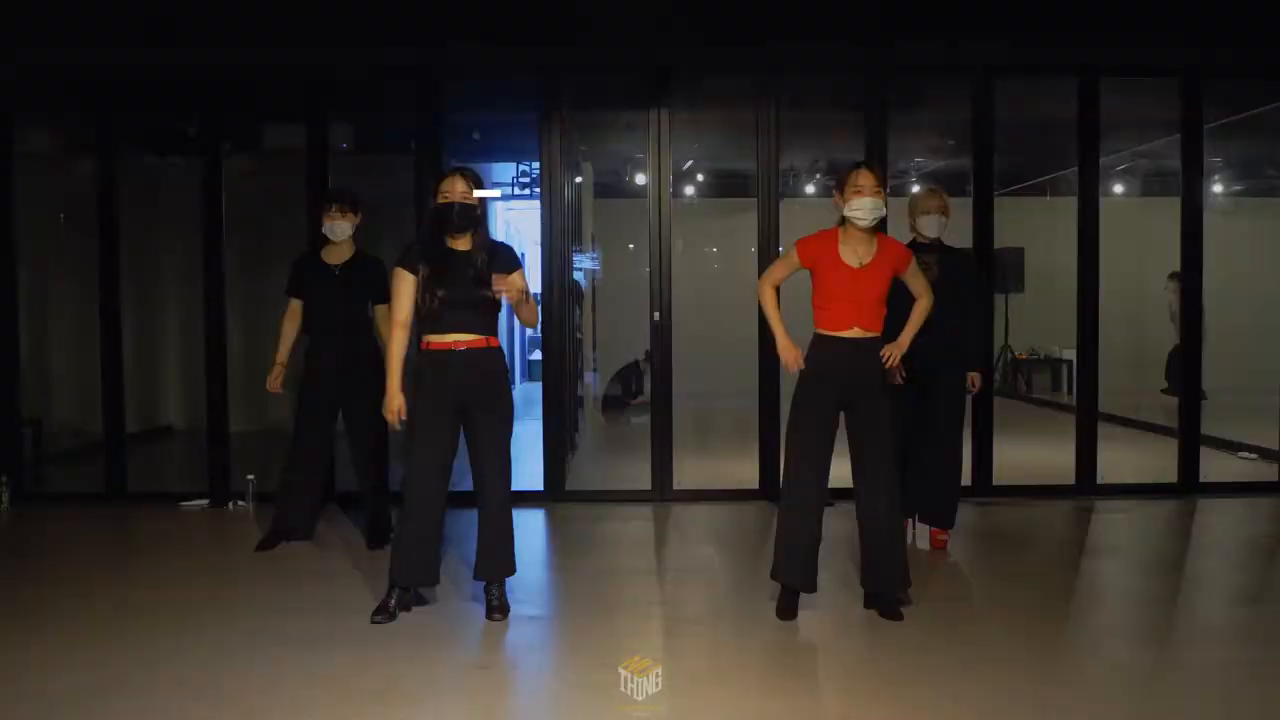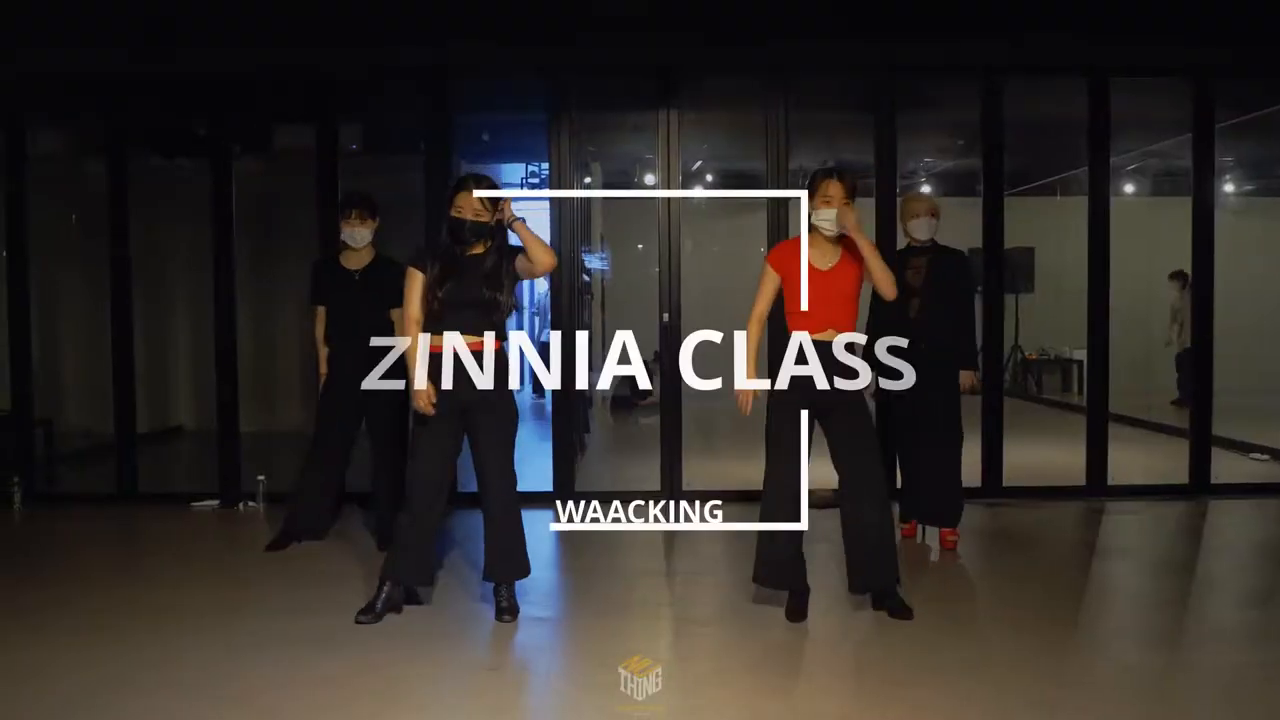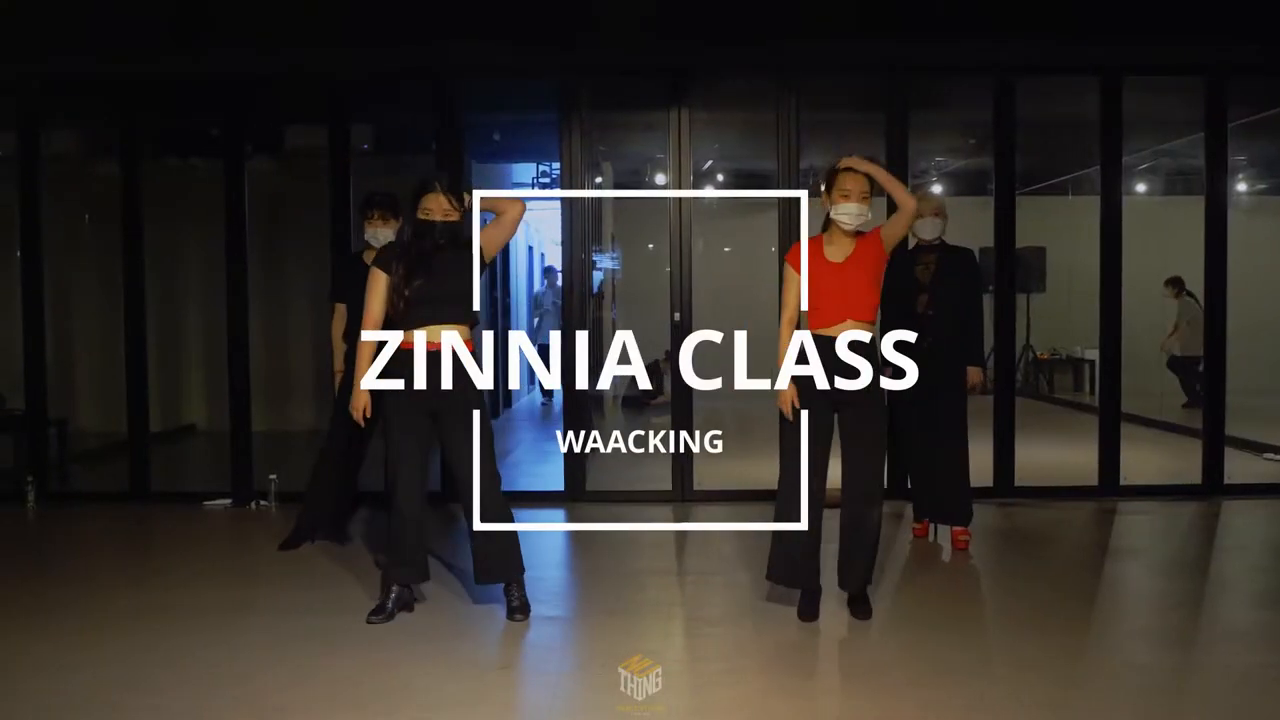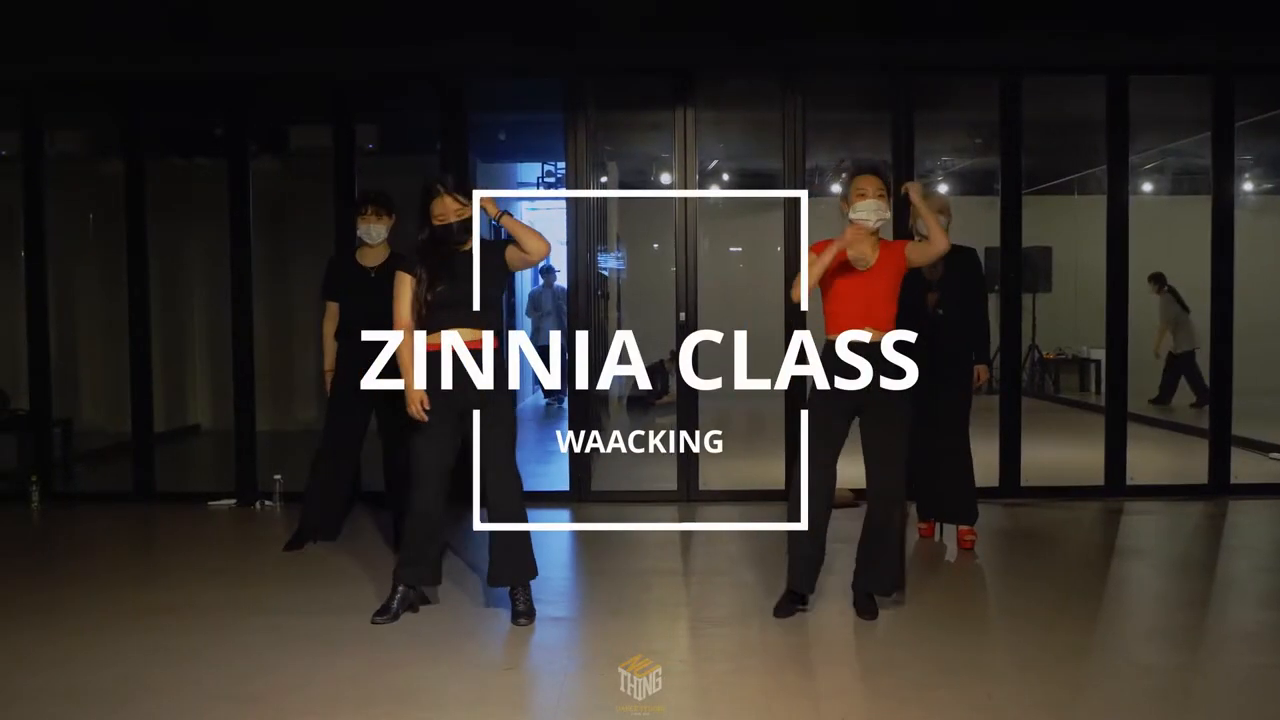
dt=0.5s
person 1, frame 1
left shoulder: (894, 251)
right shoulder: (820, 249)
left elbow: (923, 296)
right elbow: (767, 282)
left wrist: (904, 339)
right wrist: (784, 340)
left hip: (872, 368)
right hip: (824, 361)
left knee: (881, 484)
right knee: (804, 478)
left ankle: (880, 586)
right ankle: (792, 584)
person 1, frame 2
left shoulder: (859, 251)
right shoulder: (785, 253)
left elbow: (889, 291)
right elbow: (759, 315)
left wrist: (858, 235)
right wrist: (747, 372)
left hip: (842, 369)
right hip: (796, 369)
left knee: (865, 480)
right knee: (784, 480)
left ankle: (882, 587)
right ankle: (795, 585)
person 1, frame 3
left shoulder: (877, 245)
right shoulder: (802, 252)
left elbow: (909, 205)
right elbow: (787, 319)
left wrist: (867, 167)
right wrist: (784, 377)
left hip: (863, 365)
right hip: (815, 363)
left knee: (864, 482)
right knee: (802, 479)
left ankle: (857, 583)
right ankle: (807, 584)
person 1, frame 4
left shoulder: (897, 253)
right shoulder: (825, 251)
left elbow: (939, 247)
right elbow: (798, 294)
left wrist: (918, 201)
right wrist: (837, 249)
left hip: (884, 368)
right hip: (835, 368)
left knee: (888, 484)
right knee: (813, 479)
left ankle: (867, 583)
right ankle: (798, 585)
person 2, frame 1
left shoulder: (500, 256)
right shoulder: (418, 256)
left elbow: (531, 321)
right elbow: (400, 322)
left wrist: (520, 294)
right wrist: (394, 386)
left hip: (491, 373)
right hip: (436, 375)
left knee: (494, 485)
right knee: (424, 485)
left ankle: (494, 585)
right ankle: (401, 585)
person 2, frame 2
left shoulder: (506, 260)
right shoulder: (428, 259)
left elbow: (546, 263)
right elbow: (413, 322)
left wrist: (514, 223)
right wrist: (418, 378)
left hip: (488, 377)
right hip: (438, 375)
left knee: (497, 482)
right knee: (425, 484)
left ankle: (504, 586)
right ankle: (394, 585)
person 2, frame 3
left shoulder: (472, 252)
right shoulder: (392, 258)
left elbow: (515, 209)
right elbow: (372, 323)
left wrist: (472, 205)
right wrist: (360, 383)
left hip: (458, 373)
right hip: (405, 374)
left knee: (480, 480)
right knee: (406, 484)
left ankle: (511, 581)
right ankle: (399, 585)
person 2, frame 4
left shoulder: (495, 254)
right shoulder: (416, 262)
left elbow: (540, 251)
right elbow: (404, 326)
left wrist: (500, 217)
right wrist: (410, 383)
left hip: (488, 373)
right hip: (434, 374)
left knee: (501, 481)
right knee: (426, 483)
left ankle: (519, 586)
right ankle: (408, 584)
person 3, frame 1
left shoulder: (375, 274)
right shoulder: (306, 267)
left elbow: (382, 319)
right elbow: (294, 314)
right wrist: (280, 362)
left hip: (362, 364)
right hip: (321, 364)
left knee: (373, 449)
right knee: (307, 445)
left ankle: (377, 527)
right ankle: (288, 525)
person 3, frame 2
left shoulder: (391, 270)
right shoulder: (324, 269)
left elbow: (399, 324)
right elbow: (321, 322)
left wrist: (400, 370)
right wrist: (323, 369)
left hip: (383, 368)
right hip: (341, 369)
left knee: (389, 449)
right knee: (326, 446)
left ankle: (389, 528)
right ankle: (300, 526)
person 3, frame 3
right shoulder: (347, 268)
right elbow: (339, 319)
right wrist: (339, 368)
right hip: (358, 368)
right knee: (340, 446)
right ankle: (313, 524)
person 3, frame 4
left shoulder: (404, 268)
right shoulder: (340, 266)
right elbow: (331, 318)
right wrist: (329, 367)
left hip: (394, 367)
right hip: (351, 368)
left knee: (399, 448)
right knee: (336, 446)
left ankle: (404, 528)
right ankle: (314, 525)
person 4, frame 1
left shoulder: (959, 259)
right elbow: (889, 315)
left wrist: (974, 366)
right hip: (906, 365)
left knee: (946, 446)
right knee: (903, 441)
left ankle: (938, 521)
right ankle: (904, 510)
person 4, frame 2
left shoulder: (954, 261)
right shoulder: (890, 265)
left elbow: (965, 316)
right elbow: (878, 316)
left wrist: (967, 364)
right wrist: (873, 364)
left hip: (942, 363)
right hip: (901, 364)
left knee: (943, 441)
right knee: (907, 442)
left ankle: (946, 519)
right ankle: (912, 514)
person 4, frame 3
left shoulder: (962, 259)
right shoulder: (898, 262)
left elbow: (973, 313)
right elbow: (889, 316)
left wrist: (974, 360)
left hip: (949, 361)
right hip: (909, 361)
left knee: (951, 439)
right knee: (915, 440)
left ankle: (957, 518)
right ankle: (923, 512)
person 4, frame 4
left shoulder: (966, 258)
left elbow: (978, 310)
left wrist: (981, 358)
left hip: (955, 361)
right hip: (914, 360)
left knee: (953, 437)
right knee: (919, 439)
left ankle: (964, 517)
right ankle: (927, 512)
